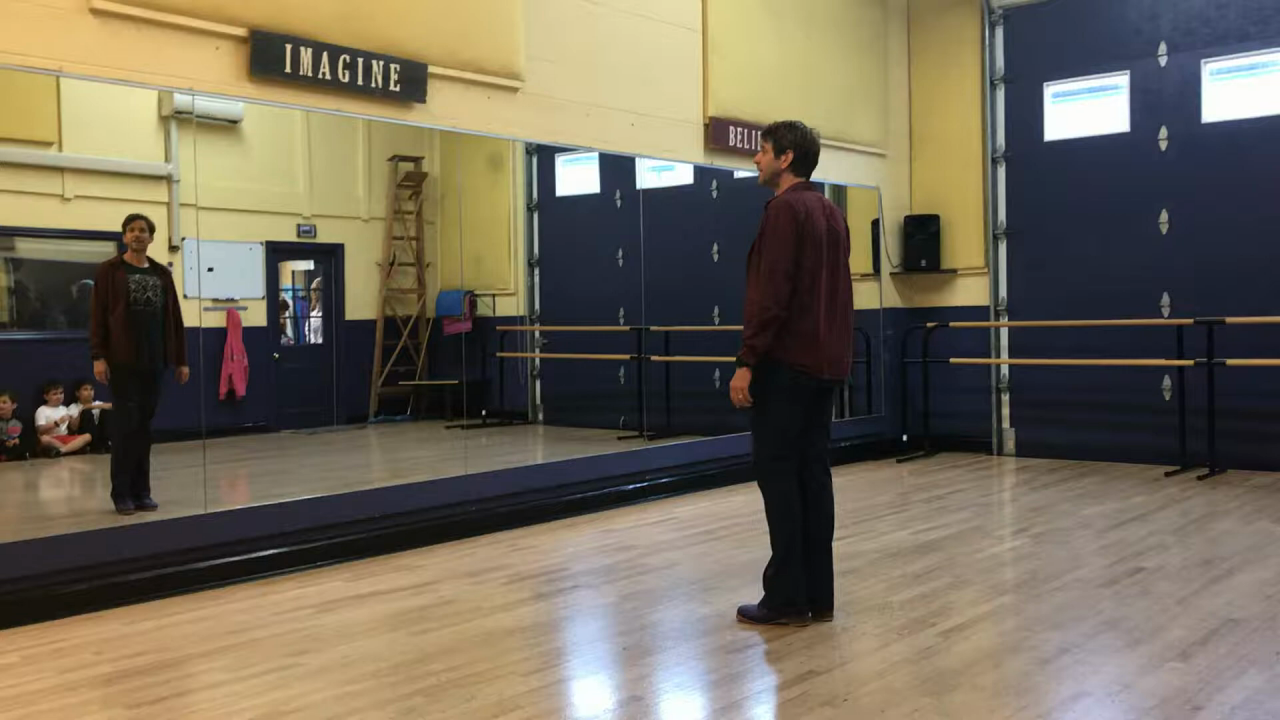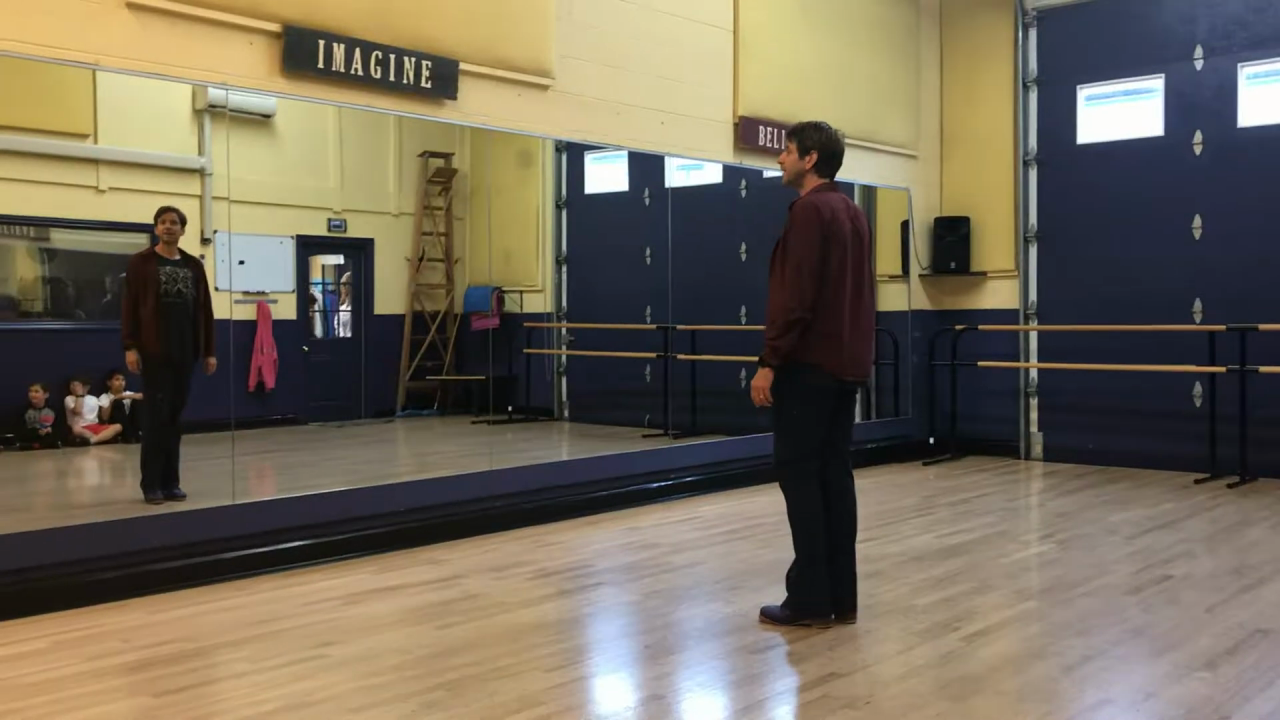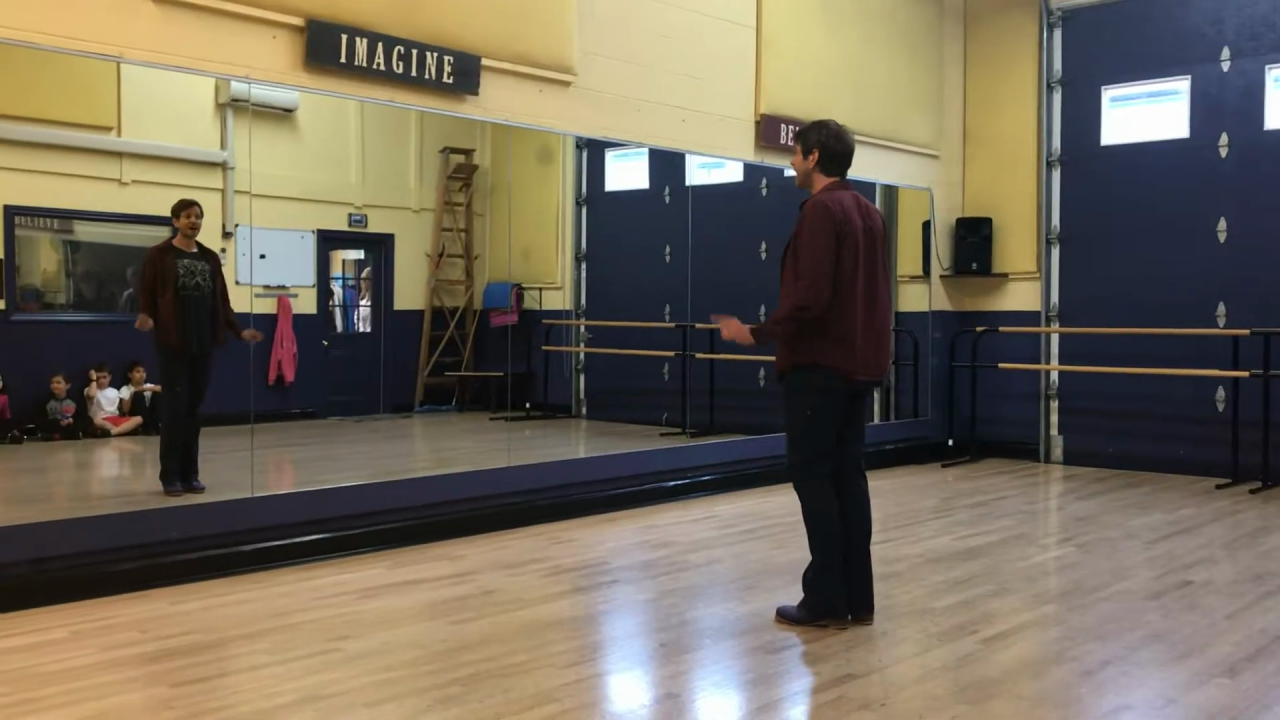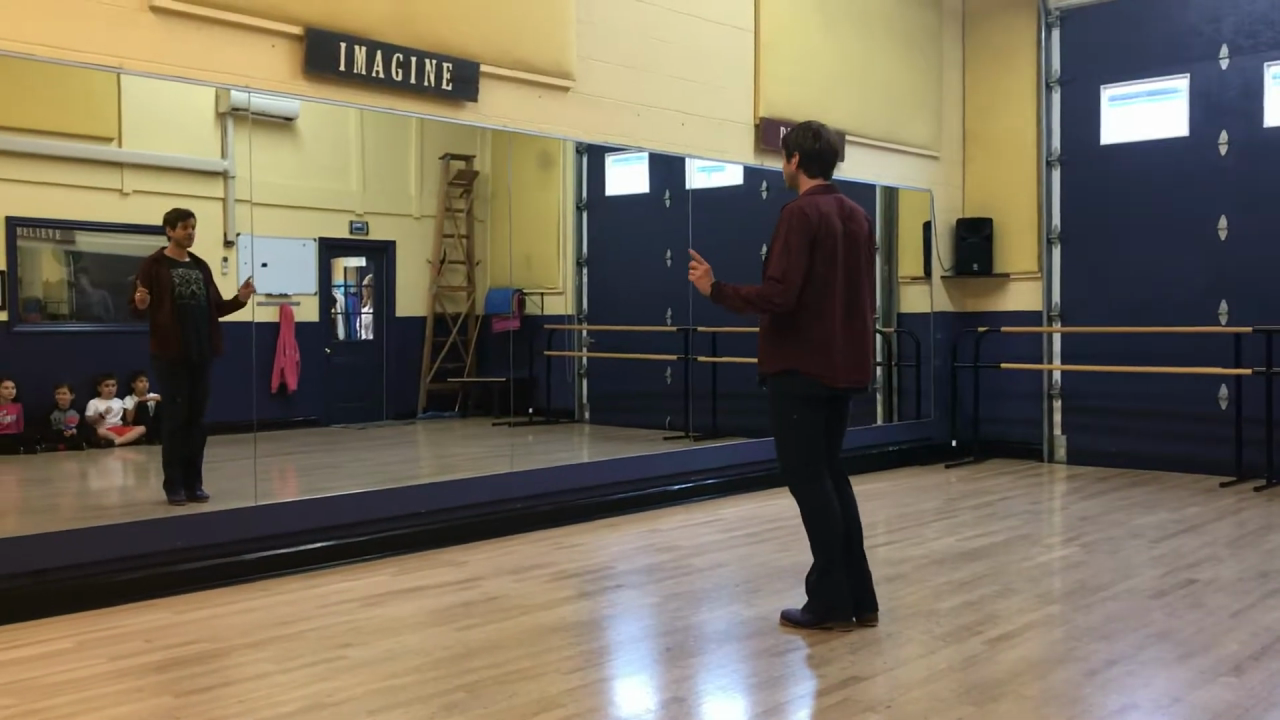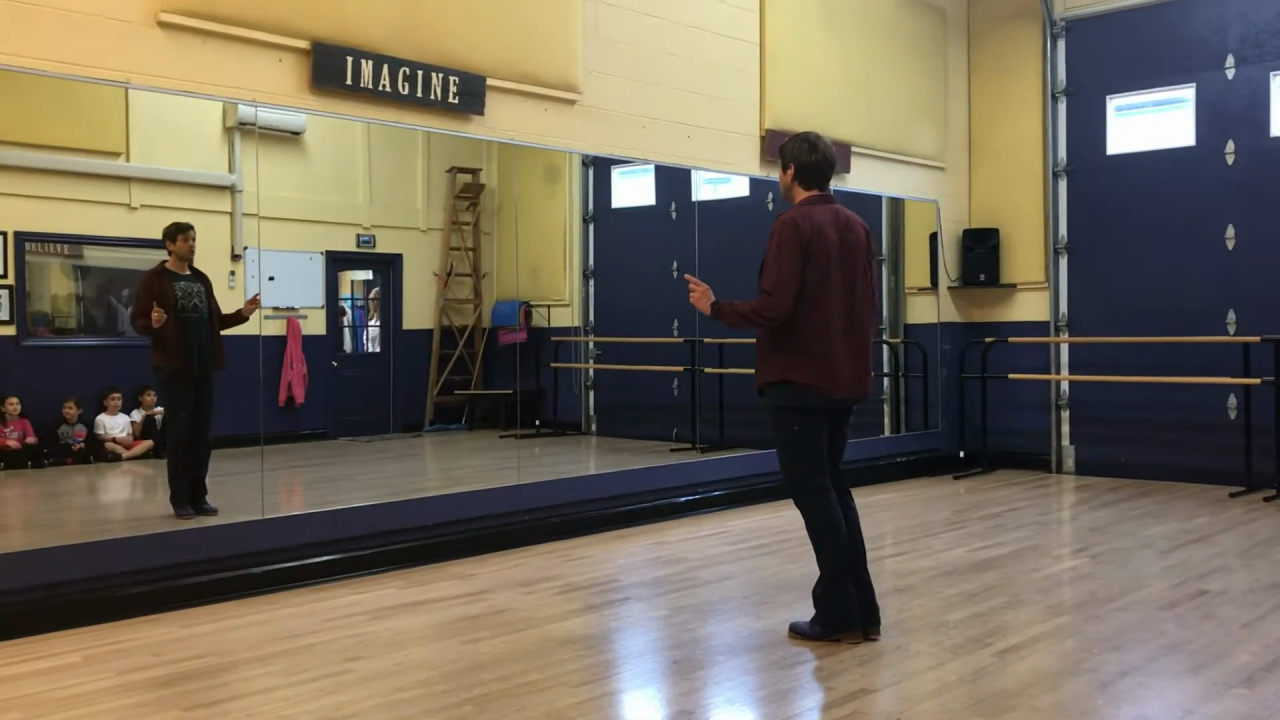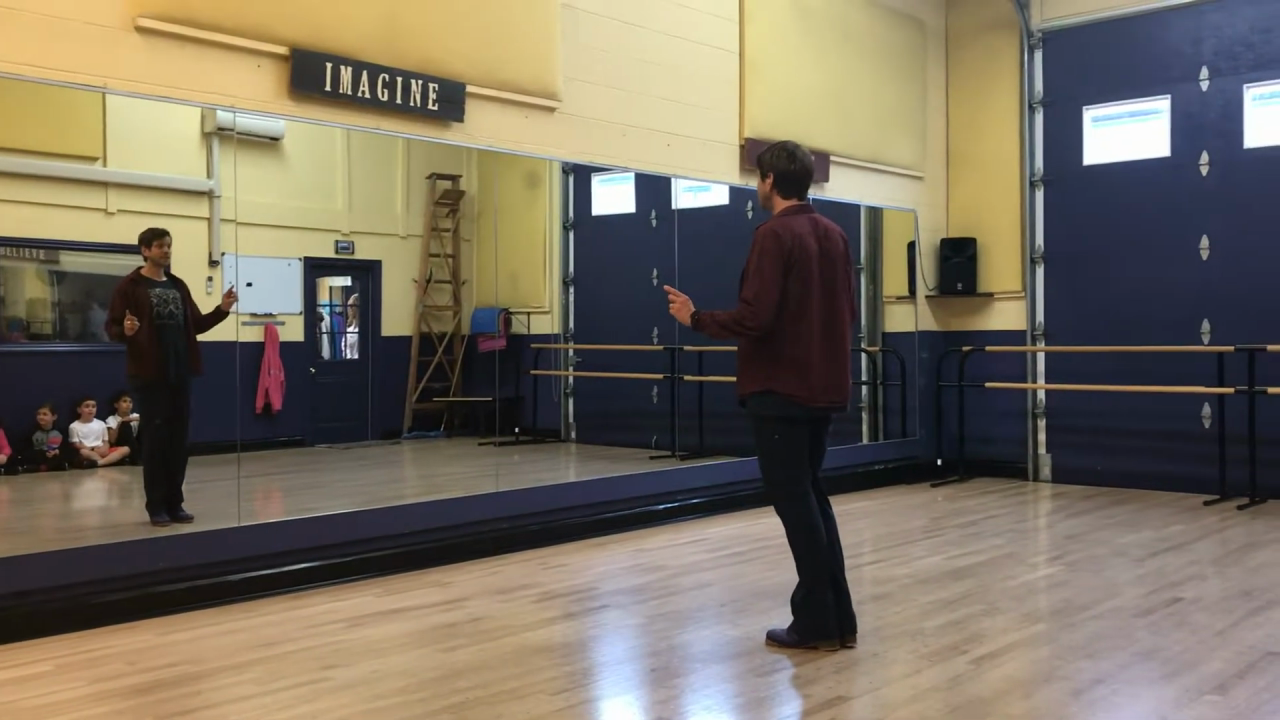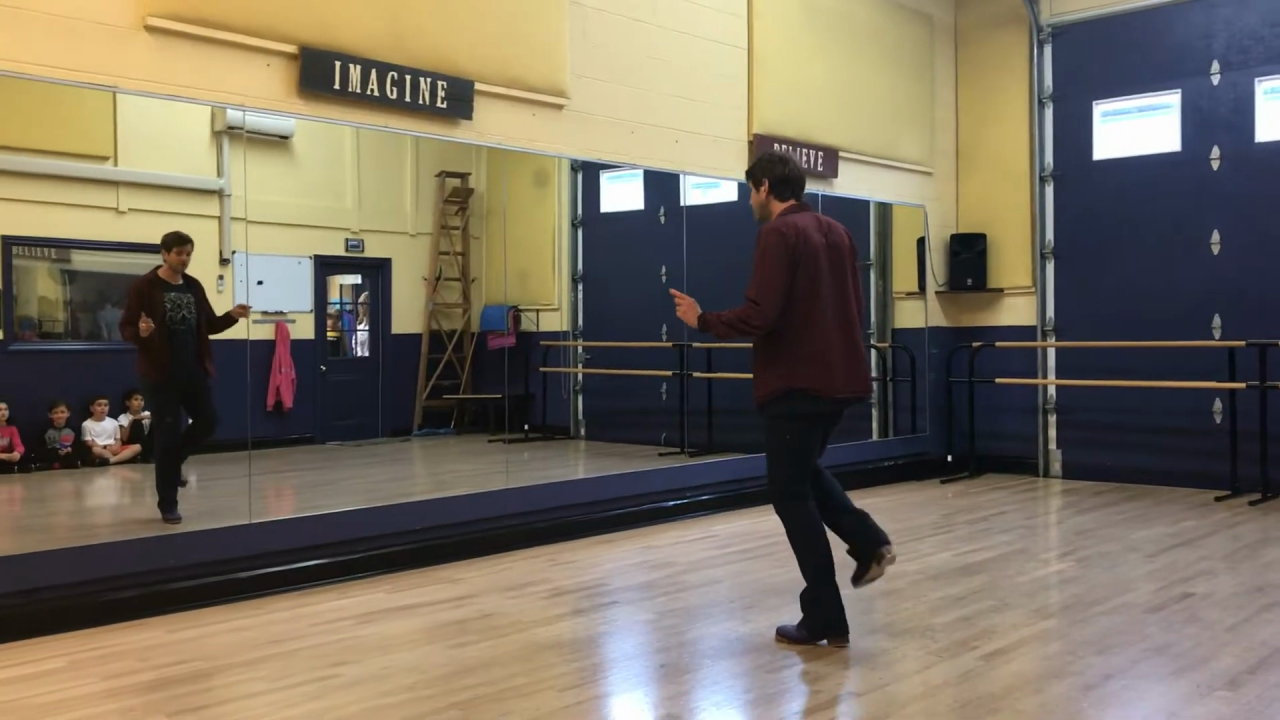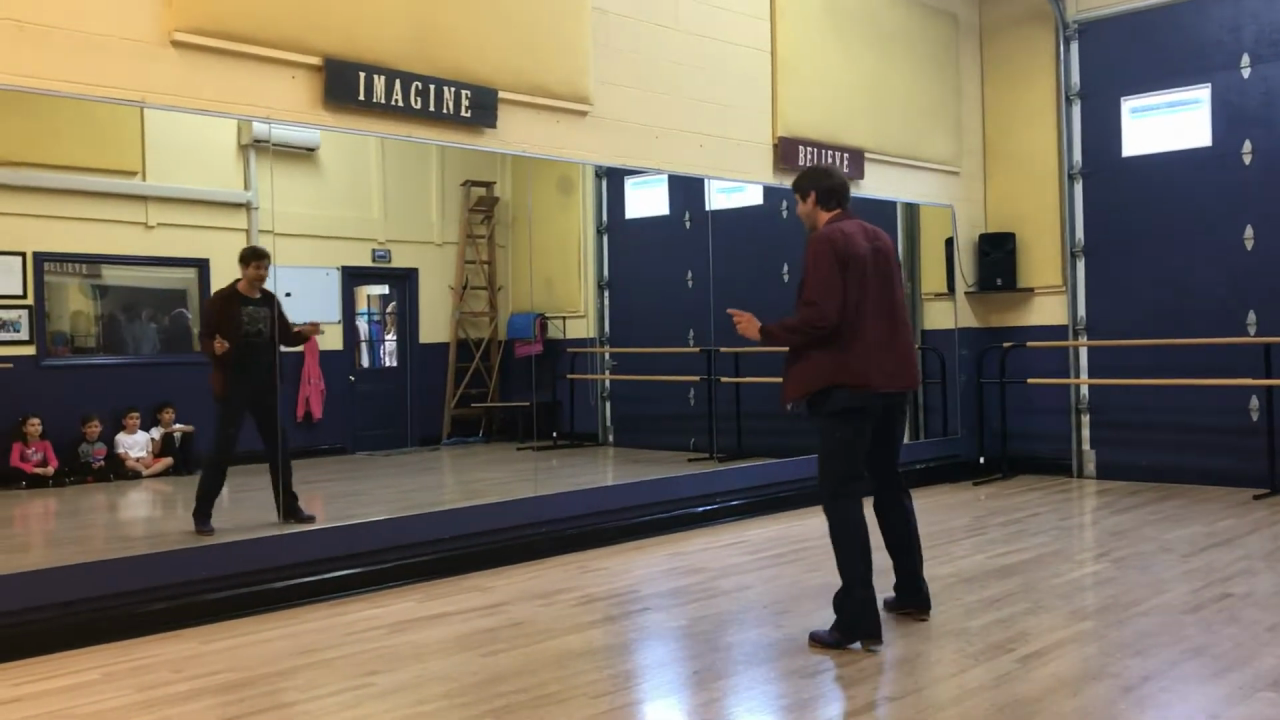
dt=0.7s
person 1, frame 1
left shoulder: (785, 209)
right shoulder: (832, 214)
left elbow: (771, 295)
left wrist: (747, 362)
left hip: (786, 364)
right hip: (825, 363)
left knee: (777, 474)
right knee: (813, 473)
left ankle: (787, 598)
right ankle: (818, 595)
person 1, frame 2
left shoulder: (809, 210)
right shoulder: (854, 213)
left elbow: (795, 296)
left wrist: (769, 362)
left hip: (809, 365)
right hip: (847, 364)
left knee: (799, 475)
right knee: (835, 474)
left ankle: (810, 598)
right ankle: (841, 596)
person 1, frame 3
left shoulder: (821, 209)
right shoulder: (868, 212)
left elbow: (809, 296)
left wrist: (757, 332)
left hip: (819, 365)
right hip: (861, 364)
left knee: (812, 476)
right knee: (848, 475)
left ankle: (825, 600)
right ankle: (857, 597)
person 1, frame 4
left shoulder: (800, 214)
right shoulder: (857, 217)
left elbow: (779, 294)
left wrist: (715, 289)
left hip: (800, 369)
right hip: (844, 367)
left knee: (808, 480)
right knee: (830, 475)
left ankle: (831, 603)
right ankle: (858, 597)
person 1, frame 5
left shoulder: (794, 225)
right shoulder: (856, 227)
left elbow: (774, 307)
right elbow: (867, 305)
left wrist: (715, 308)
left hip: (798, 380)
right hip: (844, 379)
left knee: (811, 492)
right knee: (831, 487)
left ankle: (838, 615)
right ankle: (861, 610)
person 1, frame 6
left shoulder: (774, 235)
right shoulder: (834, 236)
left elbow: (755, 317)
right elbow: (846, 312)
left wrist: (695, 318)
left hip: (780, 390)
right hip: (823, 387)
left knee: (793, 501)
right knee: (811, 496)
left ankle: (816, 623)
right ankle: (838, 618)
person 1, frame 7
left shoulder: (777, 234)
right shoulder: (836, 232)
left elbow: (761, 316)
left wrist: (703, 319)
left hip: (796, 382)
right hip: (841, 377)
left knee: (790, 494)
right knee: (803, 469)
left ankle: (825, 618)
right ankle: (867, 542)
person 1, frame 8
left shoulder: (825, 241)
right shoulder: (880, 239)
left elbow: (820, 317)
left wrist: (764, 332)
left hip: (847, 384)
right hip: (893, 380)
left knee: (841, 495)
right knee: (888, 485)
left ankle: (858, 619)
right ankle: (911, 593)
person 2, frame 1
left shoulder: (162, 274)
right shoulder: (109, 271)
left elbow: (174, 319)
right elbow: (98, 317)
left wrist: (181, 359)
right wrist: (98, 356)
left hip: (154, 361)
right hip: (122, 361)
left knee: (144, 426)
right knee: (125, 425)
left ankle: (141, 491)
right ankle: (122, 493)
person 2, frame 2
left shoulder: (194, 266)
right shoulder: (141, 263)
left elbow: (204, 311)
right elbow: (130, 308)
left wrist: (209, 351)
right wrist: (130, 346)
left hip: (185, 352)
right hip: (154, 352)
left knee: (175, 417)
right knee: (156, 416)
left ankle: (171, 482)
right ankle: (151, 483)
person 2, frame 3
left shoulder: (210, 258)
right shoulder: (159, 255)
left elbow: (221, 301)
right elbow: (146, 296)
left wrist: (239, 330)
right wrist: (146, 318)
left hip: (204, 344)
right hip: (173, 344)
left knee: (194, 409)
right knee: (175, 408)
left ankle: (189, 474)
right ankle: (170, 475)
person 2, frame 4
left shoulder: (201, 267)
right shoulder: (154, 266)
left elbow: (215, 308)
right elbow: (139, 312)
left wrist: (240, 299)
right wrist: (141, 305)
left hip: (201, 353)
right hip: (170, 354)
left knee: (197, 418)
right knee: (176, 417)
left ankle: (193, 482)
right ankle: (174, 485)
person 2, frame 5
left shoulder: (201, 280)
right shoulder: (154, 280)
left elbow: (215, 321)
right elbow: (137, 321)
left wrist: (242, 314)
right wrist: (153, 324)
left hip: (204, 367)
right hip: (173, 369)
left knee: (201, 433)
right knee: (179, 432)
left ankle: (198, 496)
right ankle: (180, 499)
person 2, frame 6
left shoulder: (178, 285)
right shoulder: (130, 286)
left elbow: (196, 324)
right elbow: (112, 327)
left wrist: (222, 309)
right wrist: (125, 331)
left hip: (180, 373)
right hip: (150, 375)
left knee: (179, 440)
right knee: (156, 439)
left ankle: (174, 503)
right ankle: (156, 506)
person 2, frame 7
left shoulder: (194, 286)
right shoulder: (145, 287)
left elbow: (208, 325)
right elbow: (125, 327)
left wrist: (231, 316)
right wrist: (139, 332)
left hip: (194, 370)
right hip: (160, 373)
left knee: (207, 421)
right knee: (167, 434)
left ankle: (171, 465)
right ankle: (168, 503)
person 2, frame 8
left shoulder: (270, 300)
right shoulder: (223, 300)
left elbow: (283, 337)
right elbow: (205, 337)
left wrist: (304, 333)
right wrist: (215, 347)
left hip: (265, 386)
right hip: (233, 387)
left knee: (278, 445)
right knee: (223, 449)
left ankle: (288, 508)
right ankle: (202, 514)
